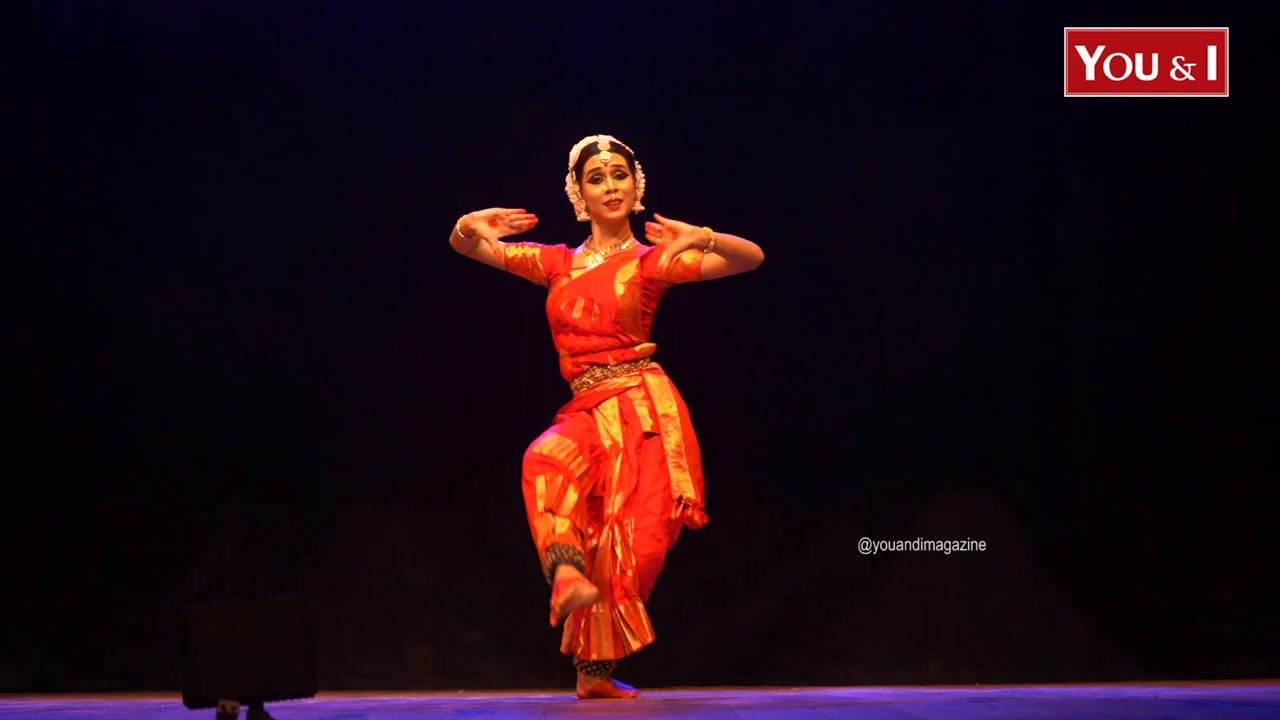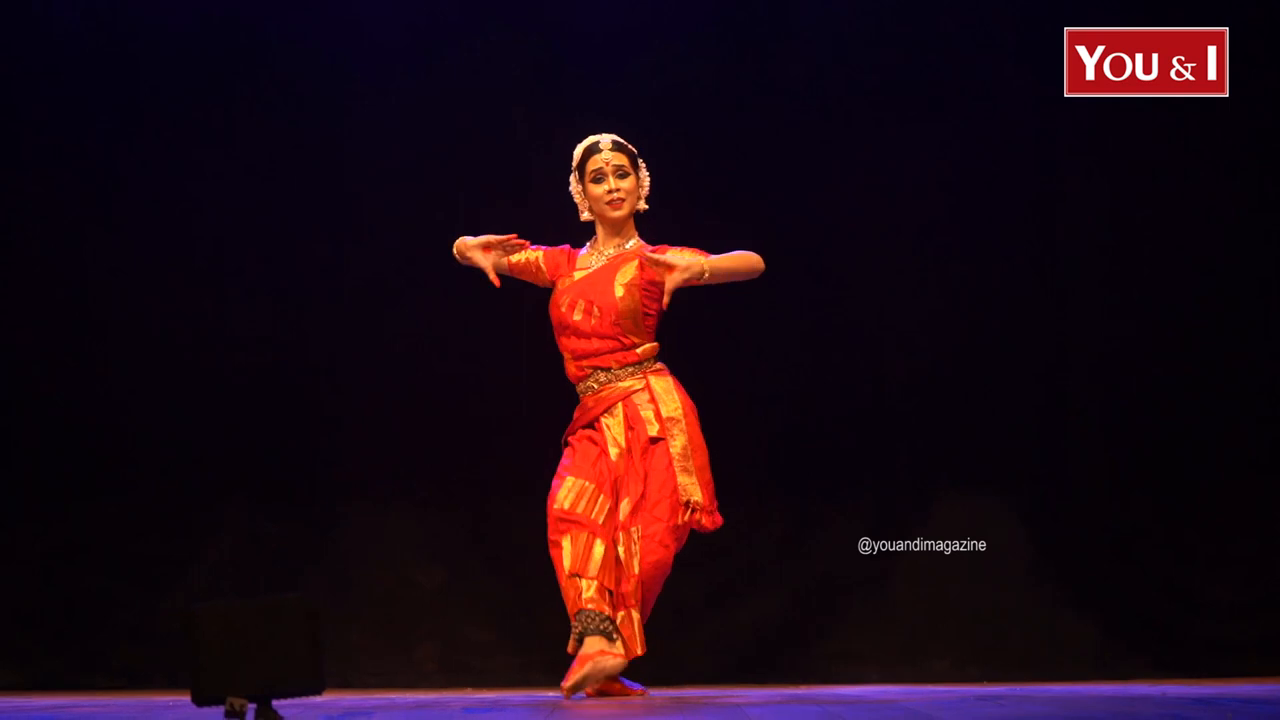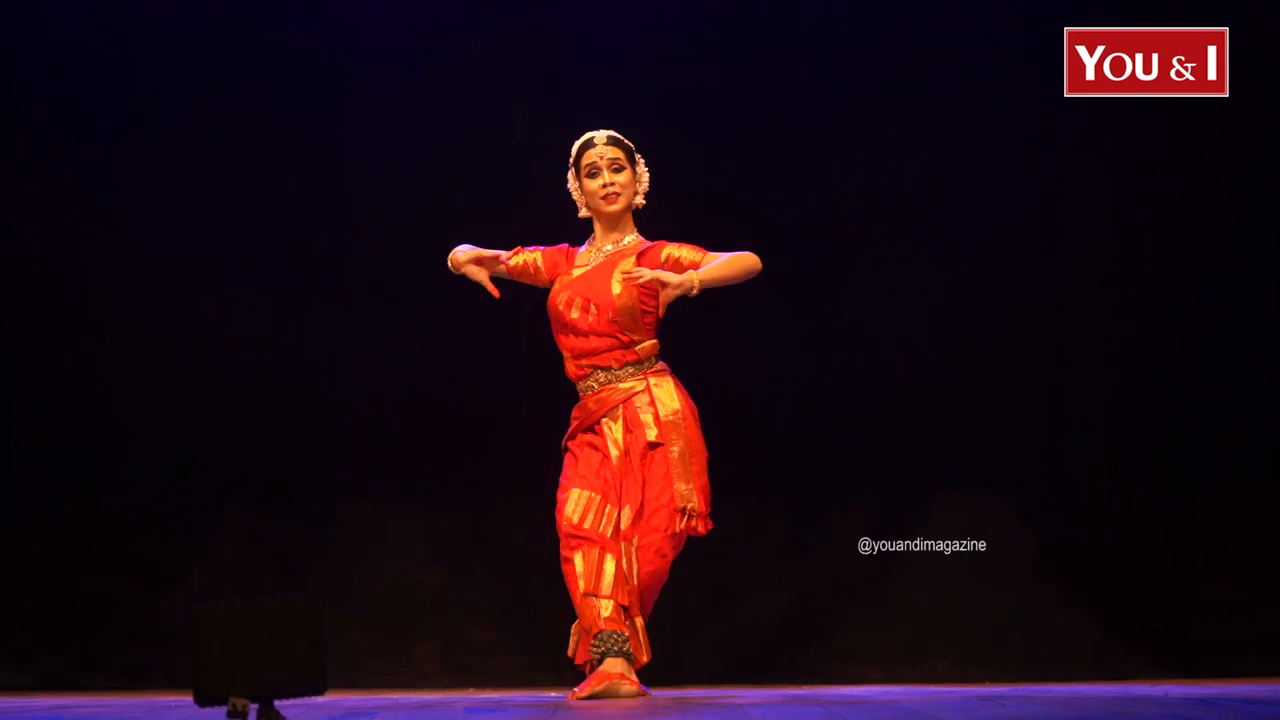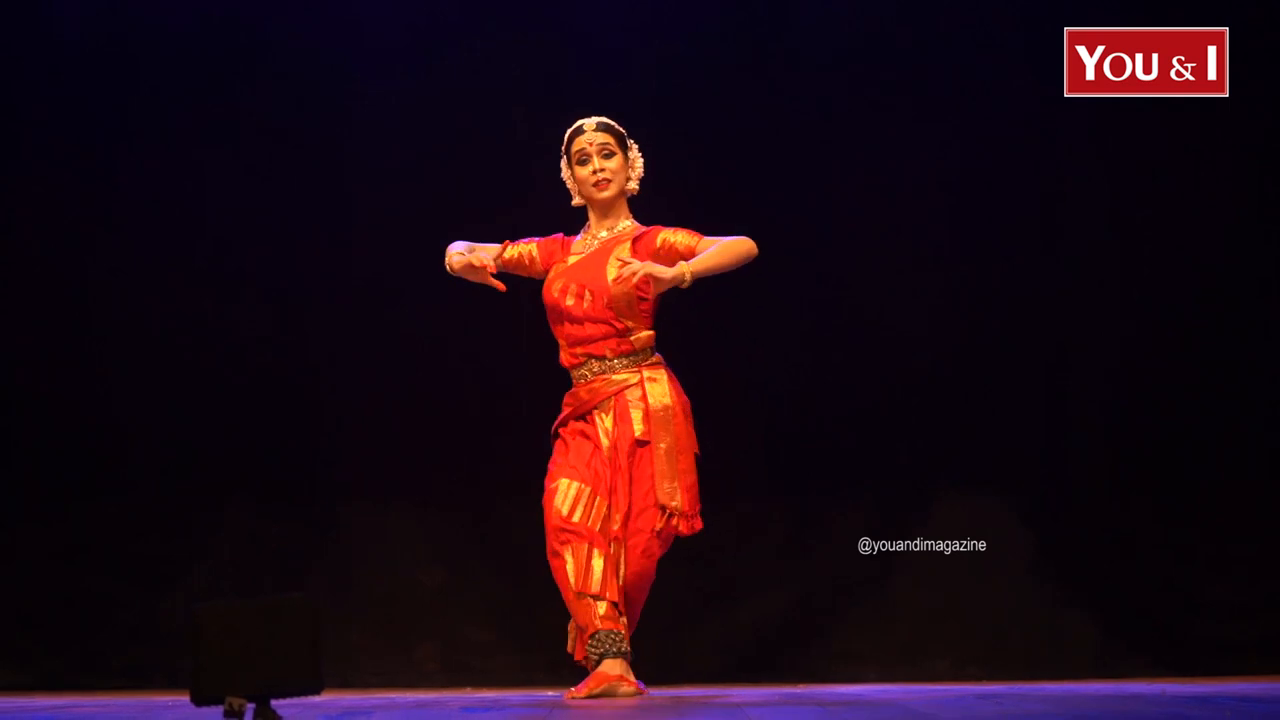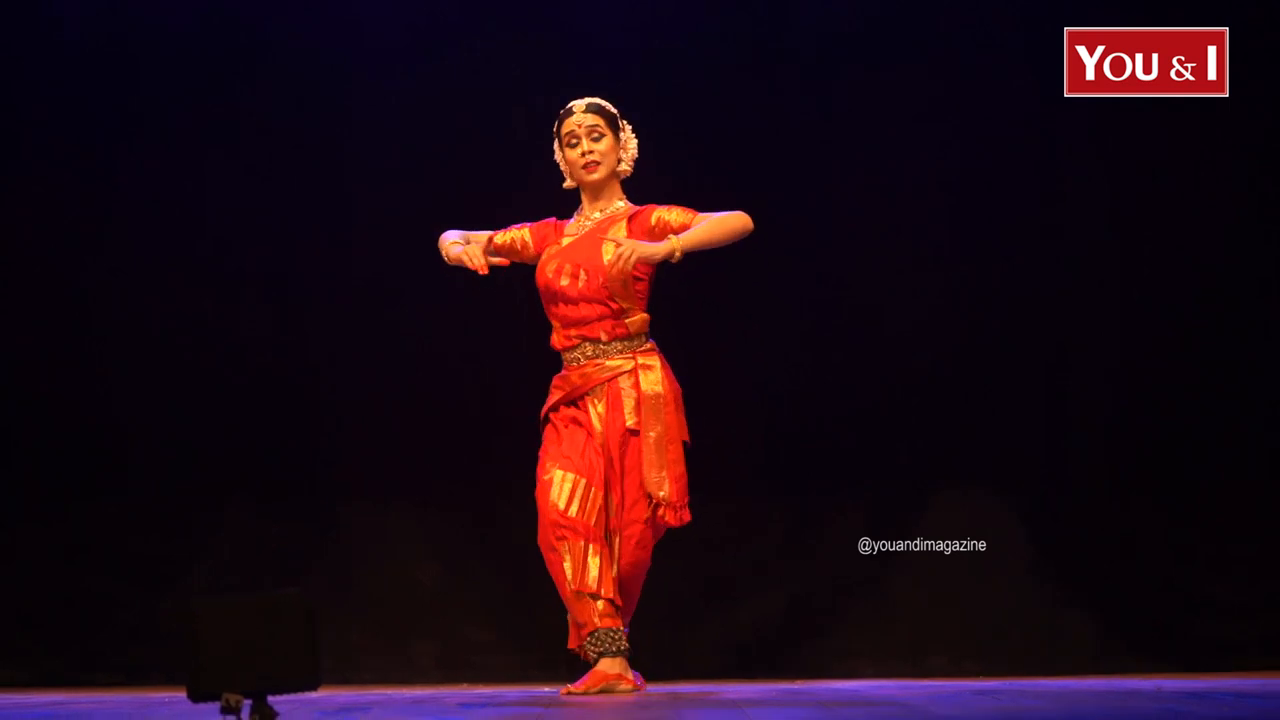
dt=0.2s
person 1, frame 1
left shoulder: (653, 260)
right shoulder: (557, 261)
left elbow: (753, 258)
right elbow: (464, 245)
left wrist: (703, 240)
right wrist: (472, 224)
left hip: (644, 409)
right hip: (585, 414)
left knee: (636, 541)
right knee: (547, 463)
left ankle: (594, 664)
right ankle: (571, 578)
person 1, frame 2
left shoulder: (655, 261)
right shoulder: (561, 263)
left elbow: (753, 263)
right elbow: (462, 249)
left wrist: (693, 270)
right wrist: (472, 248)
left hip: (651, 411)
right hip: (594, 420)
left knee: (646, 544)
right knee: (575, 514)
left ankle: (601, 645)
right ankle: (598, 646)
person 1, frame 3
left shoulder: (656, 257)
right shoulder: (560, 262)
left elbow: (749, 262)
right elbow: (462, 255)
left wrist: (686, 284)
right wrist: (470, 261)
left hip: (651, 412)
right hip: (594, 421)
left knee: (646, 546)
right knee: (585, 529)
left ankle: (608, 654)
right ankle: (611, 663)
person 1, frame 4
left shoulder: (651, 241)
right shoulder: (556, 251)
left elbow: (744, 247)
right elbow: (460, 251)
left wrist: (676, 274)
right wrist: (463, 261)
left hip: (643, 403)
right hip: (584, 411)
left knee: (635, 543)
right knee: (570, 520)
left ankle: (606, 651)
right ankle: (609, 663)
person 1, frame 5
left shoulder: (645, 221)
right shoulder: (548, 235)
left elbow: (740, 222)
right elbow: (452, 238)
left wrist: (664, 248)
right wrist: (462, 249)
left hip: (635, 387)
right hip: (574, 395)
left knee: (629, 533)
right knee: (564, 515)
left ankle: (606, 648)
right ankle: (608, 659)
